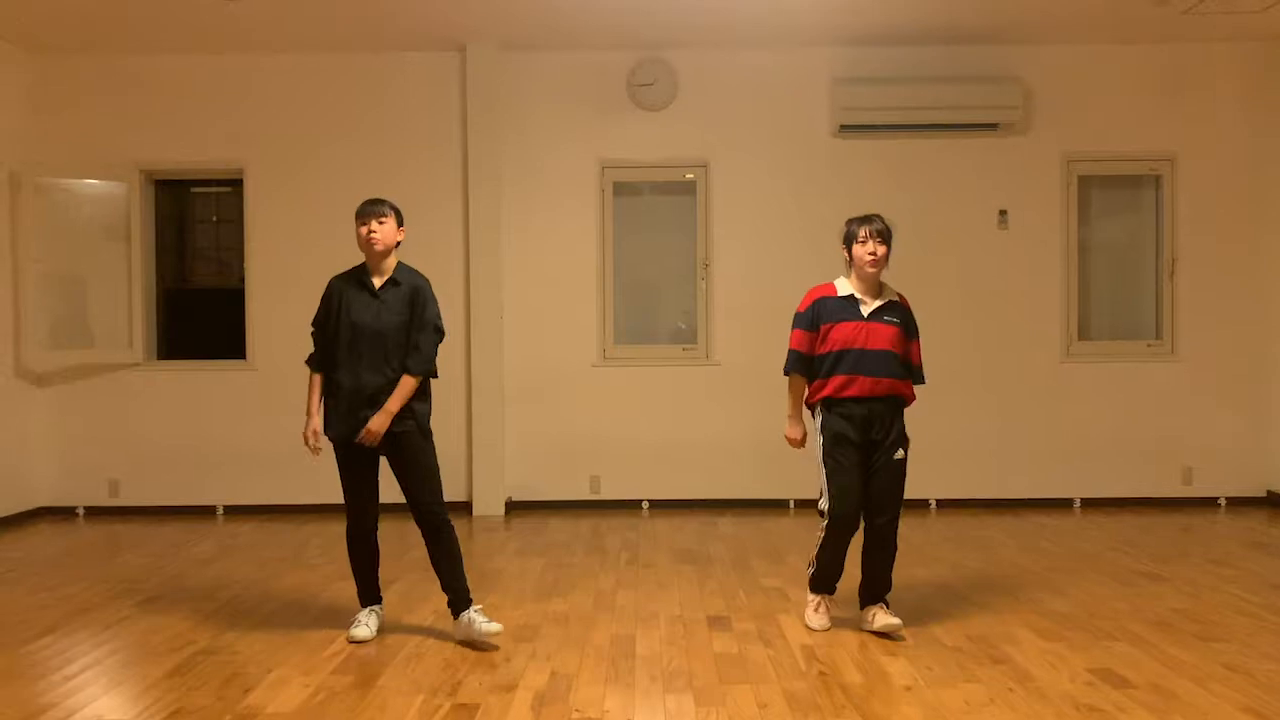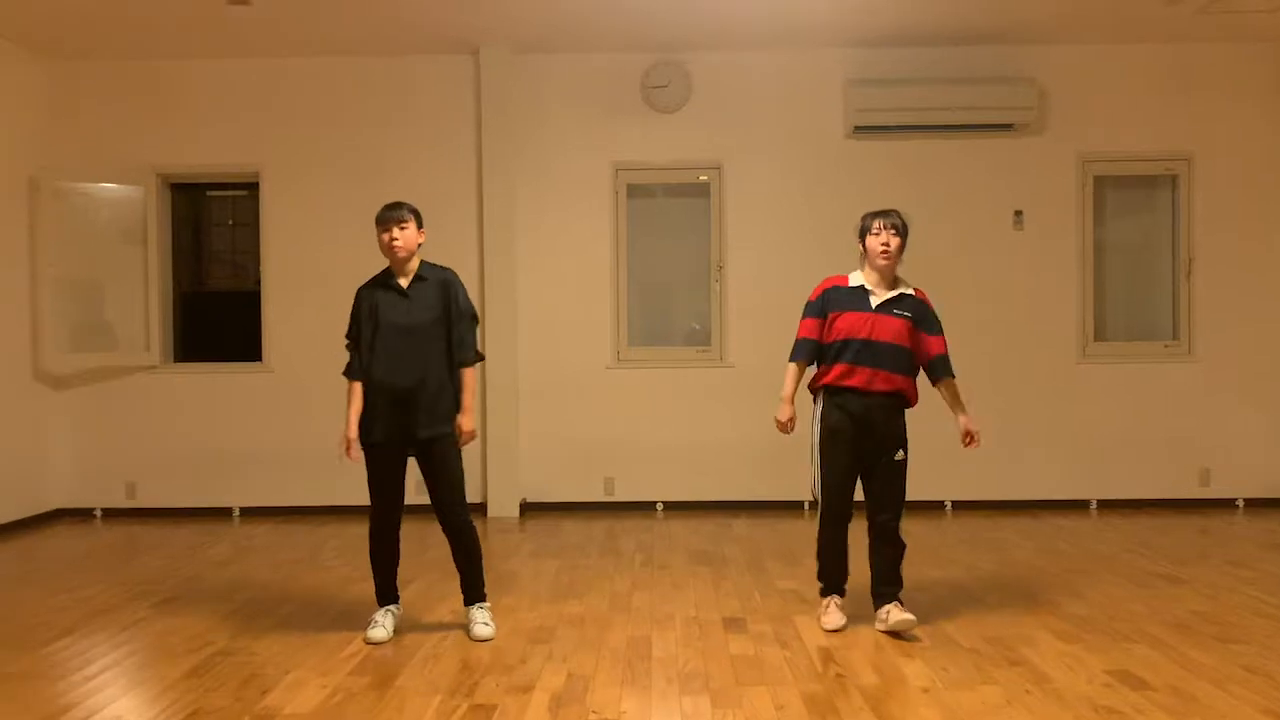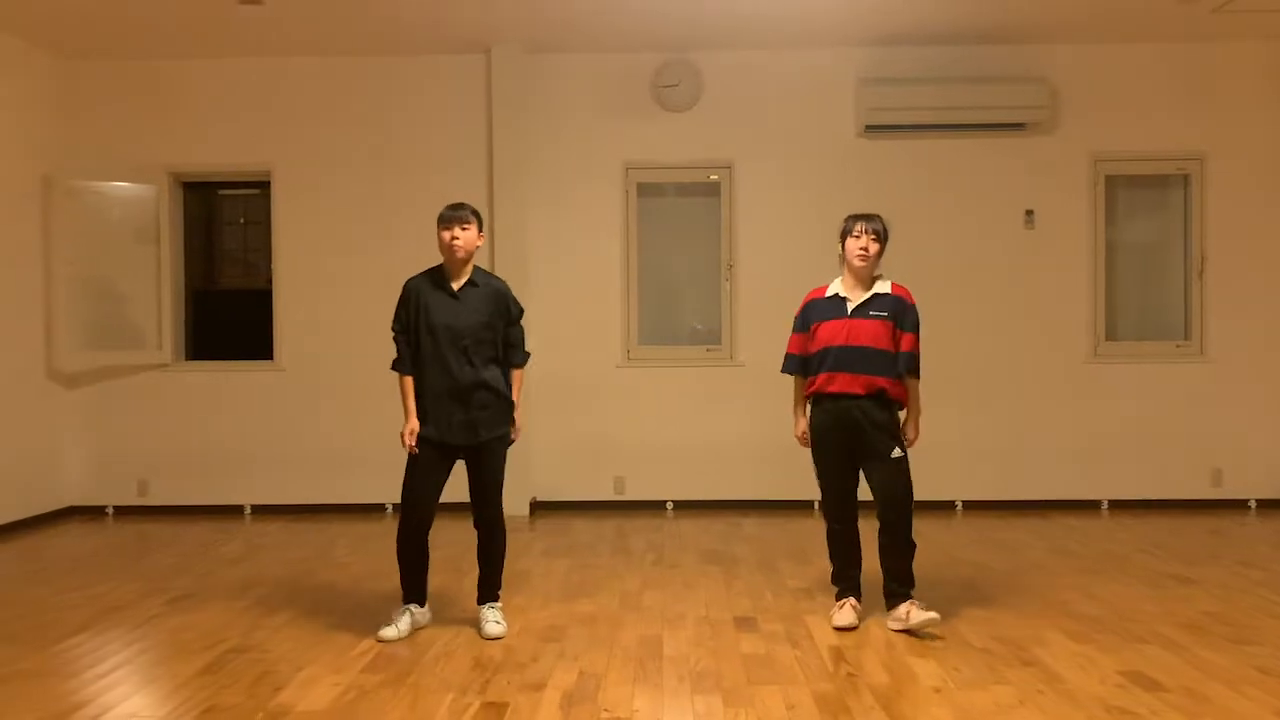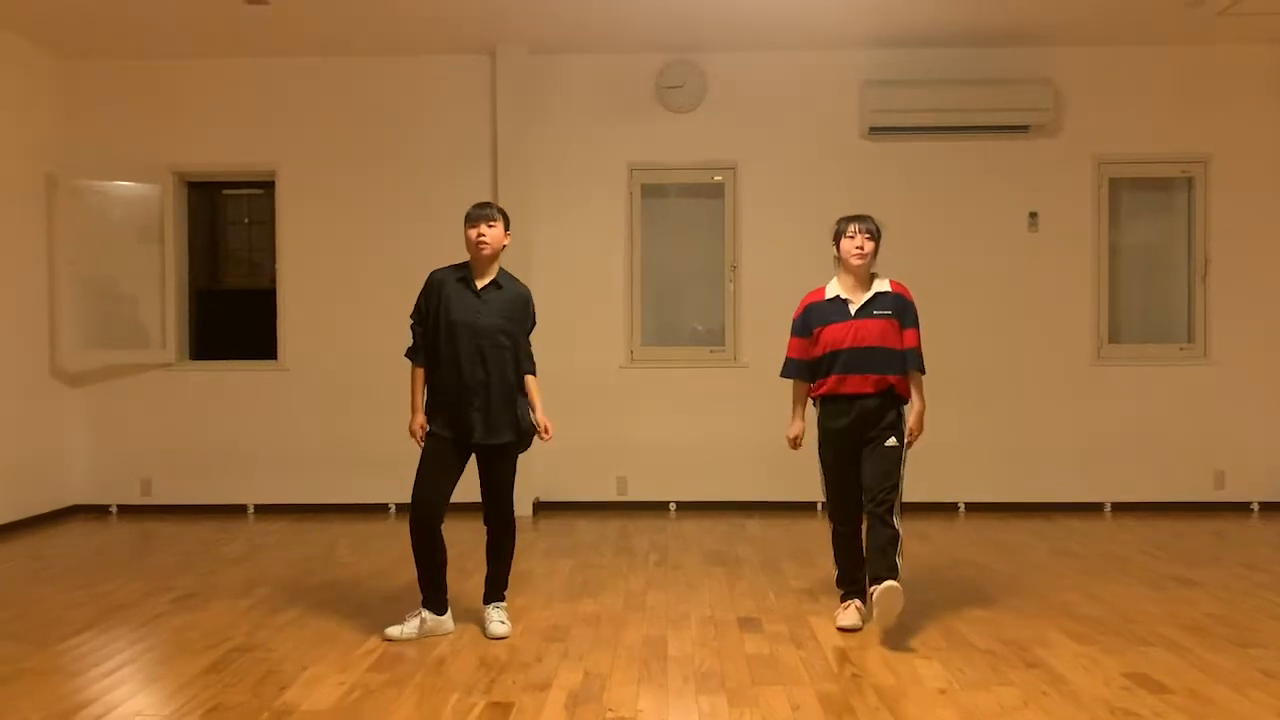
dt=0.4s
person 1, frame 1
left shoulder: (416, 287)
right shoulder: (339, 289)
left elbow: (420, 361)
right elbow: (321, 357)
left wrist: (386, 414)
right wrist: (314, 413)
left hip: (404, 417)
right hip: (349, 419)
left knee: (431, 513)
right knee: (360, 520)
left ankle: (464, 611)
right ankle: (371, 606)
person 1, frame 2
left shoulder: (445, 284)
right shoulder: (368, 294)
left elbow: (465, 351)
right elbow: (357, 364)
left wrist: (467, 410)
right wrist: (352, 420)
left hip: (436, 420)
right hip: (383, 422)
left knee: (454, 514)
right knee: (384, 519)
left ankle: (477, 604)
right ankle: (388, 606)
person 1, frame 3
left shoulder: (496, 291)
right shoulder: (417, 290)
left elbow: (515, 353)
right elbow: (406, 359)
left wrist: (514, 406)
right wrist: (410, 415)
left hip: (487, 419)
right hip: (434, 422)
left knee: (489, 516)
right knee: (414, 515)
left ankle: (490, 603)
right ankle: (413, 604)
person 1, frame 4
left shoulder: (517, 295)
right shoulder: (440, 284)
left elbow: (523, 359)
right elbow: (421, 351)
left wrist: (537, 409)
right wrist: (418, 409)
left hip: (501, 421)
right hip: (447, 420)
left knee: (499, 515)
right knee: (423, 513)
left ankle: (495, 603)
right ankle: (434, 610)
person 2, frame 1
left shoulder: (899, 308)
right shoulder: (819, 301)
left elbow: (909, 371)
right elbow: (799, 365)
left wrist: (902, 420)
right wrist: (794, 417)
left hip: (887, 419)
right hip: (838, 415)
left knee: (884, 517)
right knee: (841, 510)
left ankle: (874, 603)
right ankle: (819, 591)
person 2, frame 2
left shoulder: (916, 303)
right shoulder: (831, 291)
left elbow: (938, 364)
right elbow: (804, 350)
left wrist: (961, 414)
right wrist: (786, 399)
left hip: (887, 413)
right hip: (838, 408)
left knee: (887, 514)
right knee: (834, 507)
left ankle: (887, 602)
right ankle: (831, 593)
person 2, frame 3
left shoulder: (898, 300)
right shoulder: (815, 303)
left elbow: (908, 367)
right elbow: (800, 367)
left wrist: (912, 418)
right wrist: (800, 415)
left hip: (878, 414)
right hip: (829, 415)
left knee: (896, 508)
right knee: (838, 513)
left ankle: (901, 602)
right ankle: (848, 596)
person 2, frame 4
left shoulder: (898, 298)
right shoulder: (814, 305)
left elbow: (913, 362)
right elbow: (801, 369)
left wrist: (917, 408)
right wrist: (797, 418)
left hip: (884, 412)
right hip: (836, 416)
left knee: (883, 500)
right knee: (843, 511)
left ankle: (885, 583)
right ankle: (851, 596)
